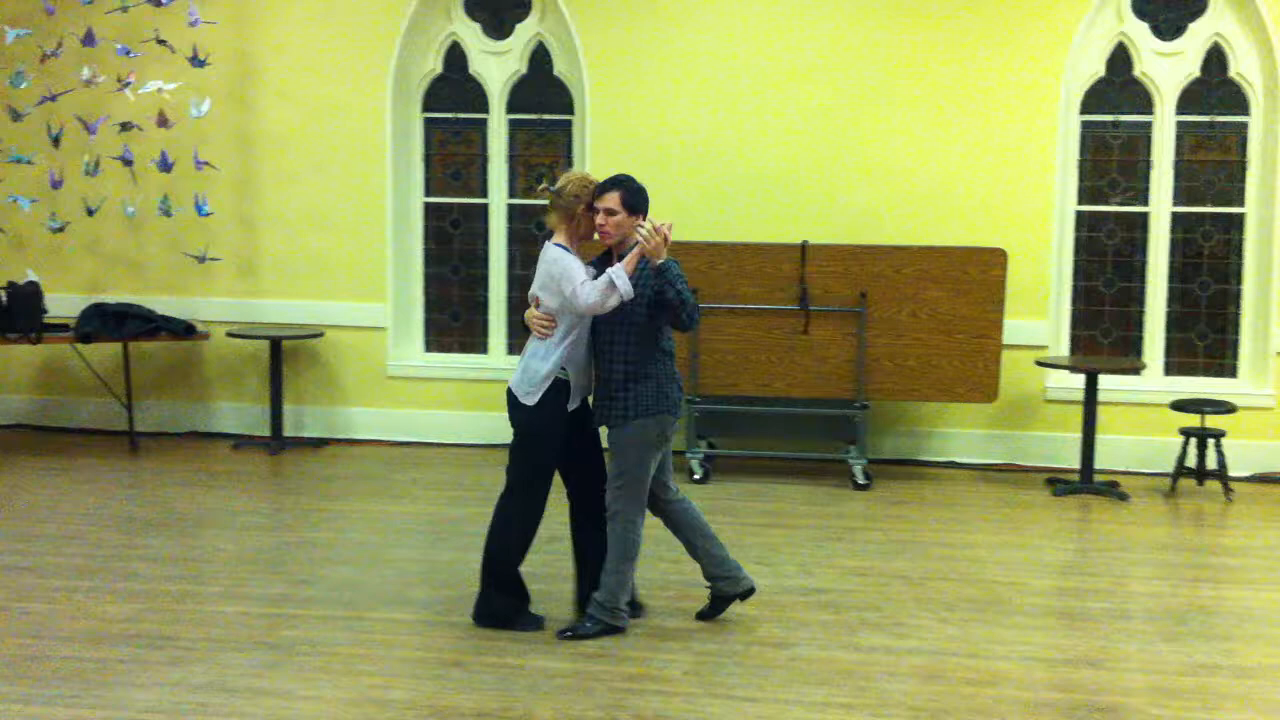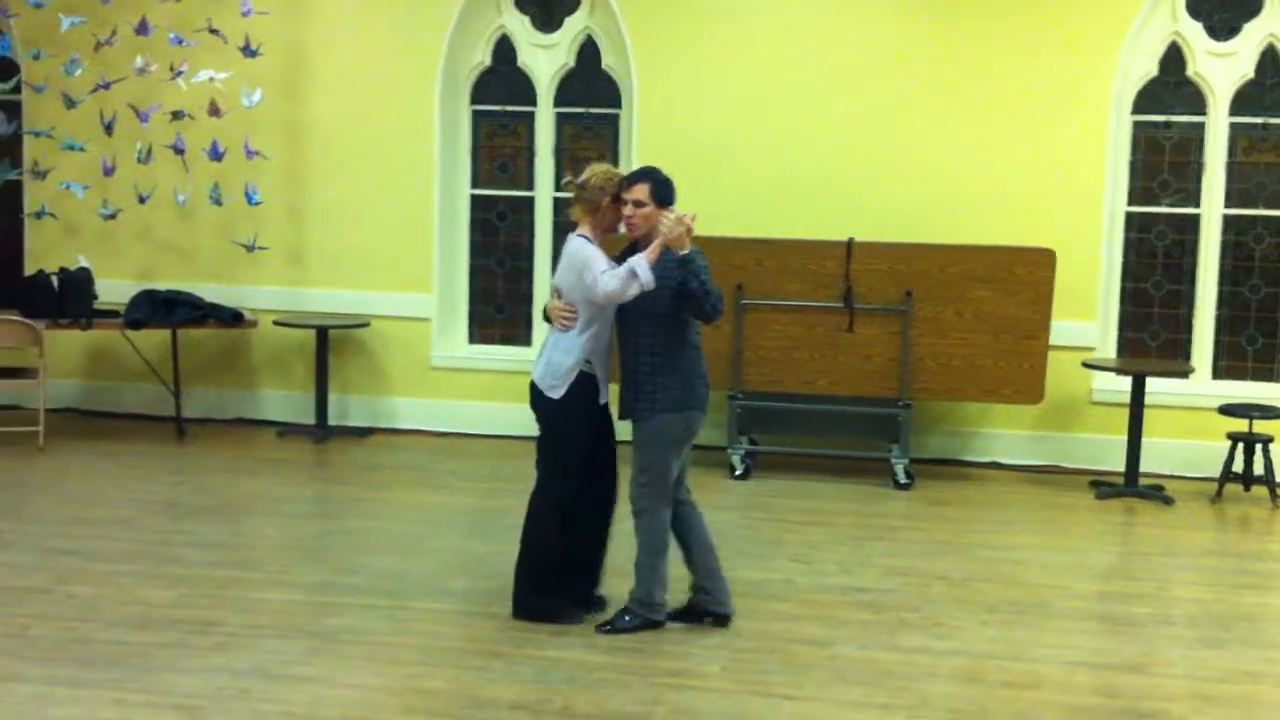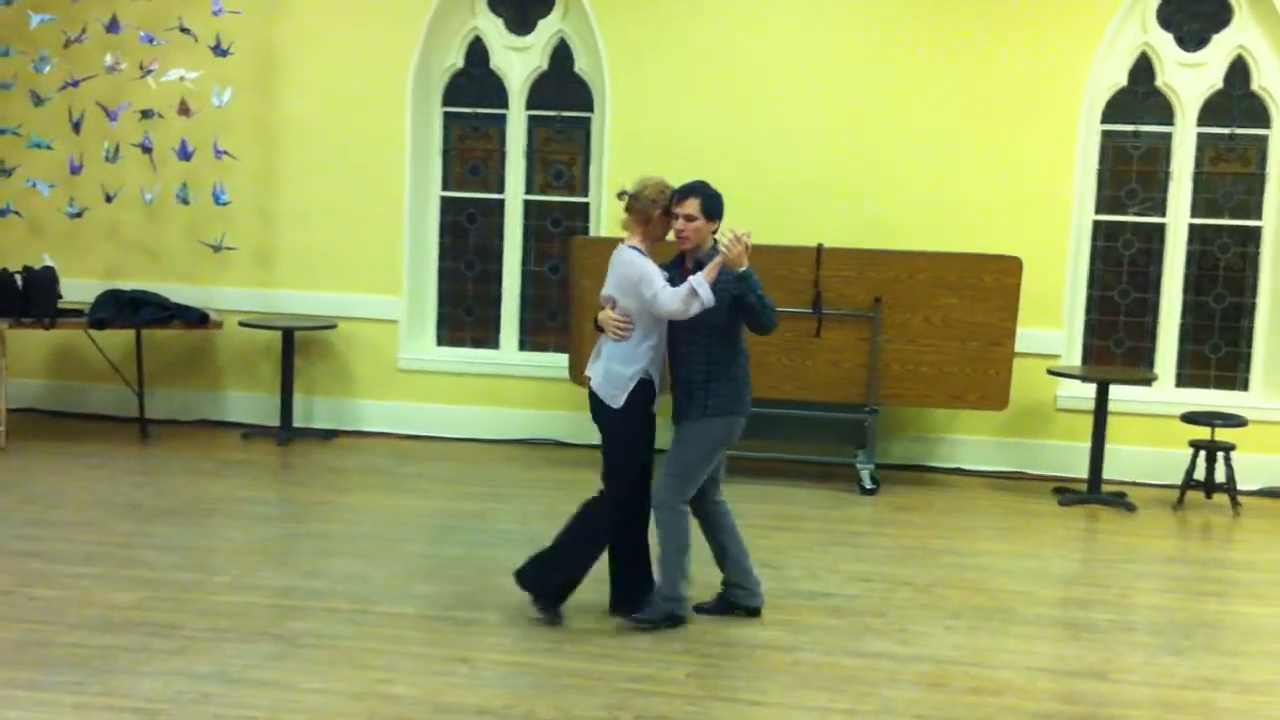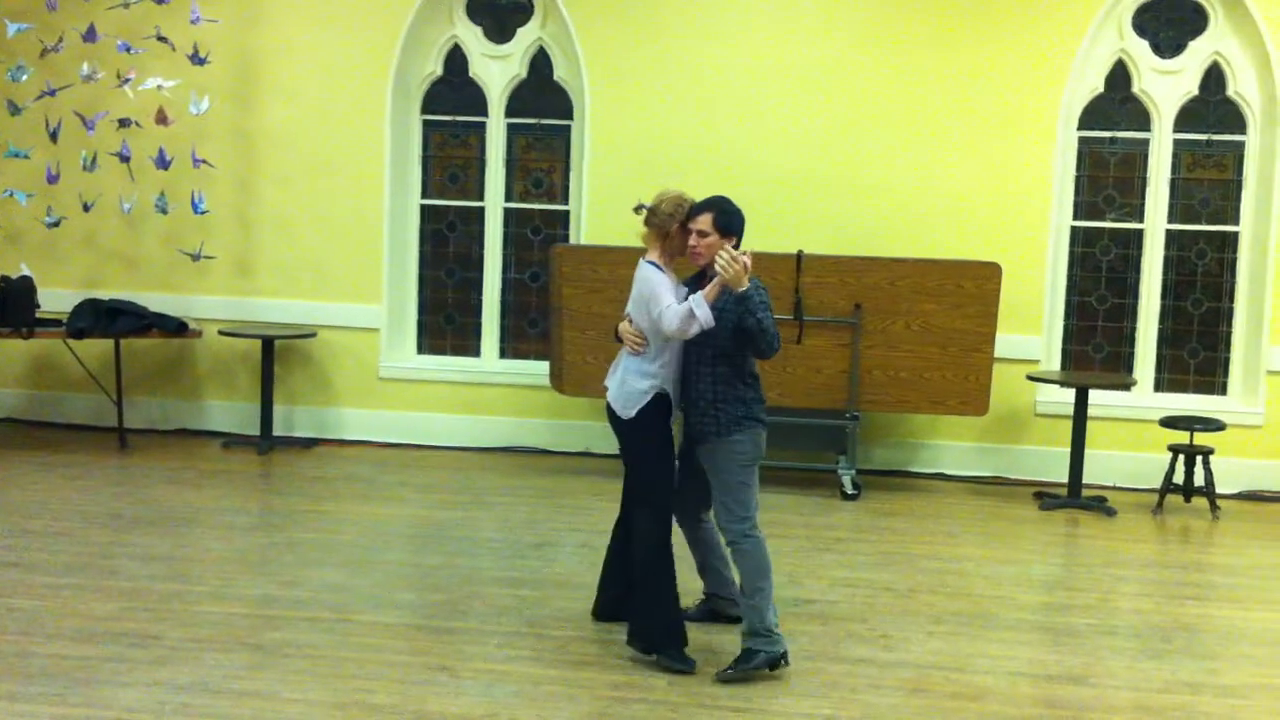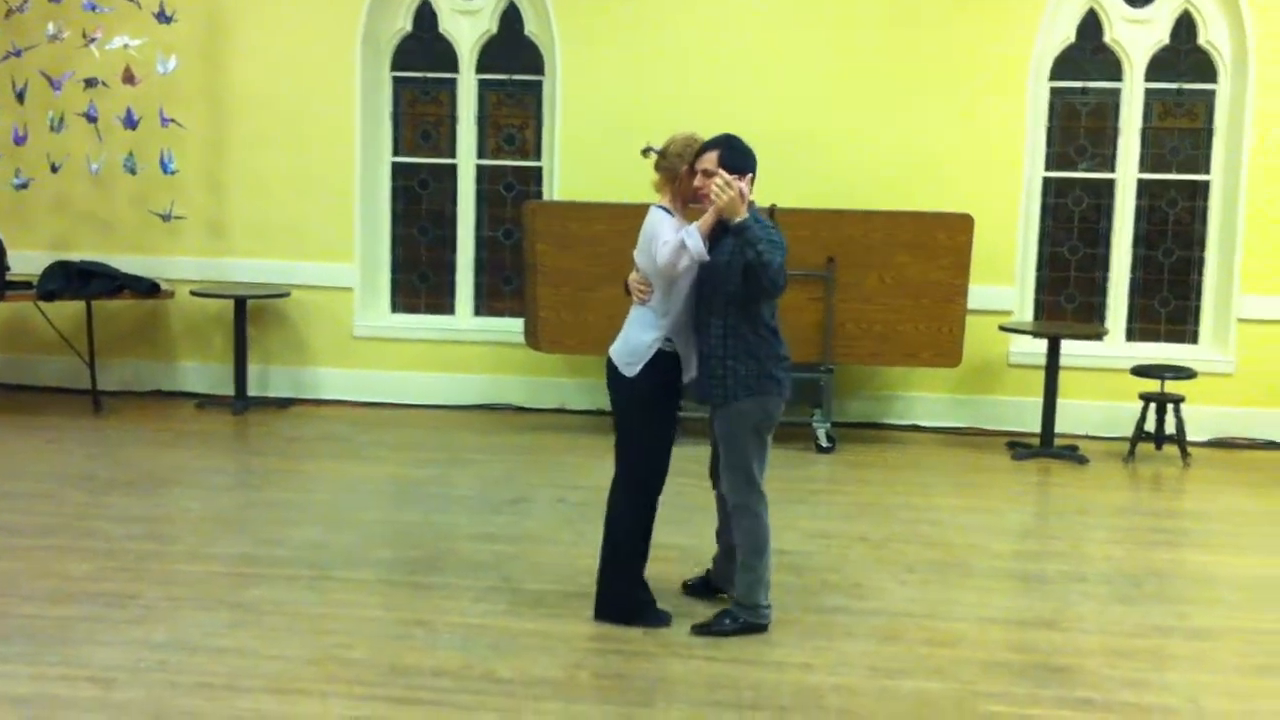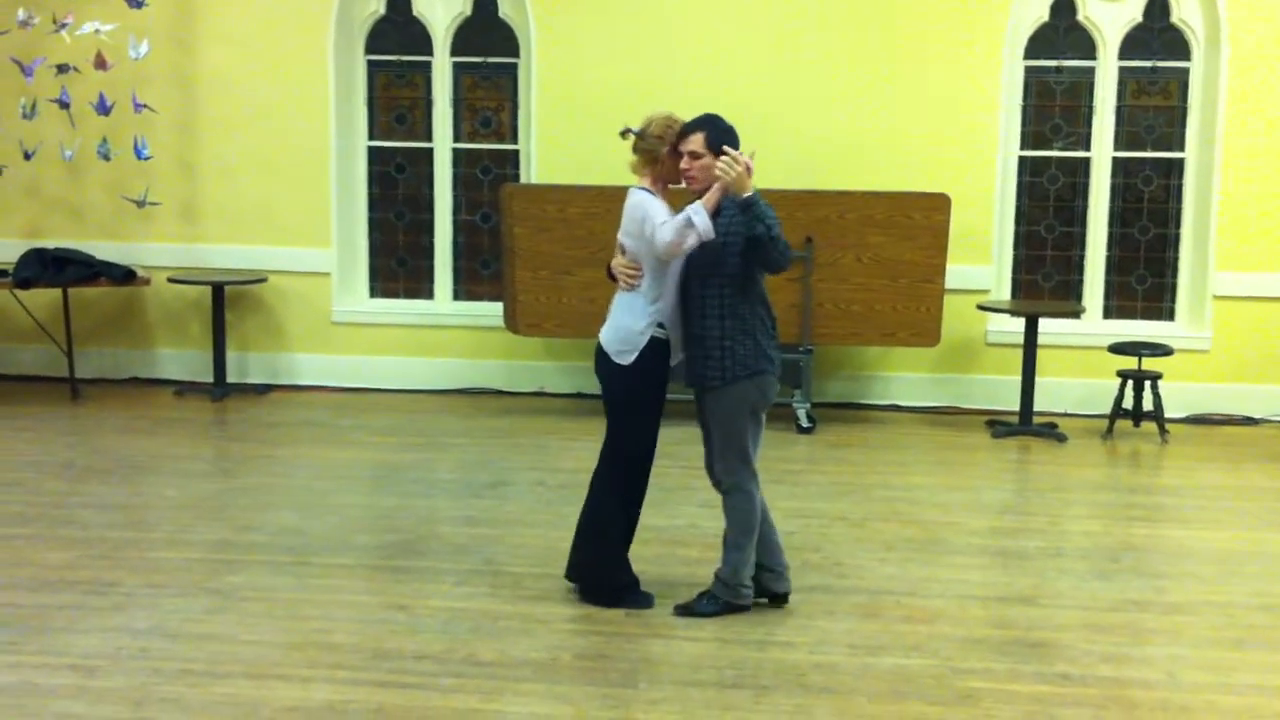
dt=0.7s
person 1, frame 1
left shoulder: (658, 268)
right shoulder: (597, 269)
left elbow: (687, 320)
left wrist: (659, 260)
right wrist: (534, 315)
left hip: (646, 403)
right hip: (625, 403)
left knee: (623, 508)
right knee: (663, 497)
left ankle: (609, 611)
right ankle: (728, 578)
person 1, frame 2
left shoulder: (681, 261)
right shoulder: (623, 263)
left elbow: (710, 310)
right elbow: (587, 304)
left wrist: (683, 252)
right wrist: (555, 307)
left hip: (673, 399)
right hip: (648, 398)
left knee: (650, 499)
right knee: (675, 497)
left ankle: (648, 606)
right ankle: (711, 596)
person 1, frame 3
left shoulder: (730, 273)
right shoulder: (668, 274)
left elbow: (765, 324)
right elbow: (630, 308)
left wrist: (741, 270)
right wrist: (605, 316)
left hip: (720, 405)
right hip: (692, 404)
left knee: (669, 493)
right knee: (704, 498)
left ankle: (669, 599)
right ankle: (743, 592)
person 1, frame 4
left shoulder: (746, 291)
right shoulder: (690, 287)
left elbow: (768, 347)
left wrist: (742, 289)
right wrist: (626, 328)
left hip: (735, 427)
right hip: (698, 424)
left knee: (739, 528)
right knee: (688, 511)
left ankle: (765, 641)
right ankle: (723, 599)
person 1, frame 5
left shoulder: (759, 233)
right shoulder: (714, 234)
left elbow: (772, 283)
left wrist: (739, 218)
right wrist: (638, 279)
left hip: (752, 384)
right hip: (726, 381)
left knee: (743, 493)
right knee: (727, 483)
left ankle: (750, 607)
right ankle: (728, 573)
person 1, frame 6
left shoulder: (746, 213)
left elbow: (778, 259)
left wrist: (745, 194)
right wrist: (621, 264)
left hip: (743, 365)
right hip: (709, 365)
left knee: (736, 476)
right knee: (726, 473)
left ankle: (734, 588)
right ankle: (771, 576)
person 2, frame 1
left shoulder: (566, 258)
right shoulder: (560, 260)
right elbow: (591, 300)
right wrist: (638, 254)
left hip: (567, 395)
right hip: (541, 396)
left knee: (590, 490)
right knee: (525, 496)
left ankle: (598, 591)
right ankle: (497, 604)
person 2, frame 2
left shoulder: (586, 249)
right shoulder: (583, 252)
right elbow: (611, 290)
right wrist: (661, 244)
left hip: (583, 385)
right hip: (565, 387)
left knee: (597, 486)
right knee: (558, 489)
left ankle: (574, 588)
right ankle: (536, 597)
person 2, frame 3
left shoulder: (630, 258)
right shoulder: (637, 265)
right elbow: (672, 305)
right wrist: (719, 264)
left hip: (625, 389)
right hip: (624, 392)
left knee: (636, 492)
right knee: (620, 493)
left ankle: (632, 589)
right ankle: (544, 578)
person 2, frame 4
left shoulder: (657, 274)
right shoulder: (653, 277)
right elbow: (674, 324)
right wrist: (720, 283)
left hip: (642, 402)
right hip: (641, 405)
left knee: (640, 505)
right knee: (655, 513)
left ankle: (616, 598)
right ankle: (656, 632)
person 2, frame 5
left shoulder: (673, 220)
right shoulder: (662, 221)
right elbow: (672, 260)
right wrist: (715, 213)
left hip: (659, 364)
right hip: (642, 367)
left knee: (646, 477)
right knee: (637, 478)
left ankle: (623, 589)
right ankle: (622, 600)
person 2, frame 6
left shoulder: (647, 202)
right shoulder: (645, 205)
right elbow: (672, 241)
right wrist: (720, 189)
left hip: (639, 349)
right hip: (635, 352)
left knee: (624, 462)
right knee: (626, 464)
left ankle: (591, 567)
right ankle: (606, 581)
